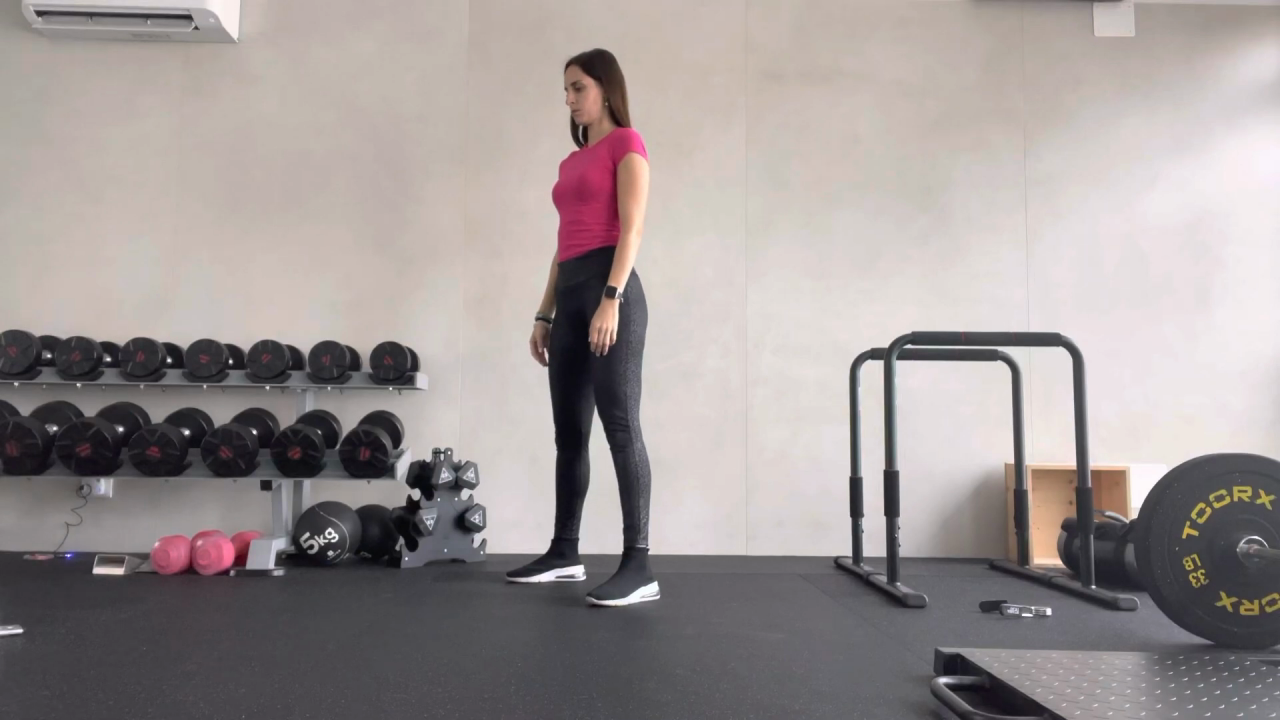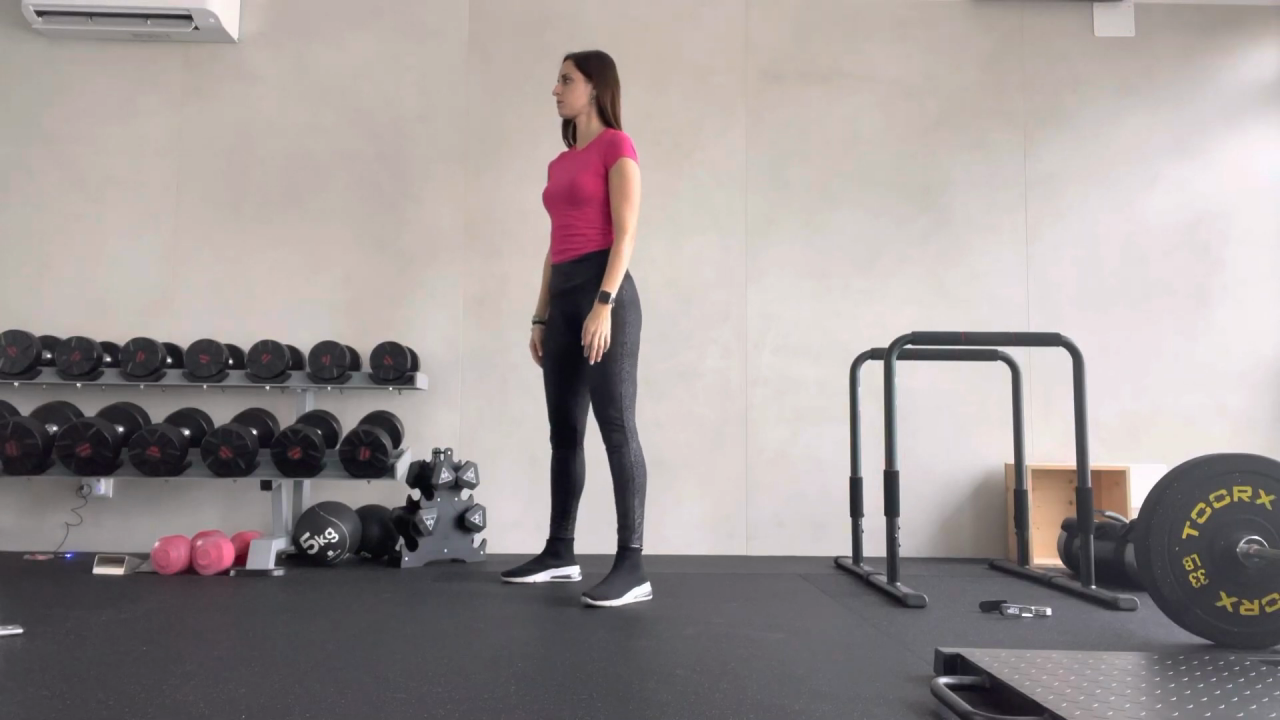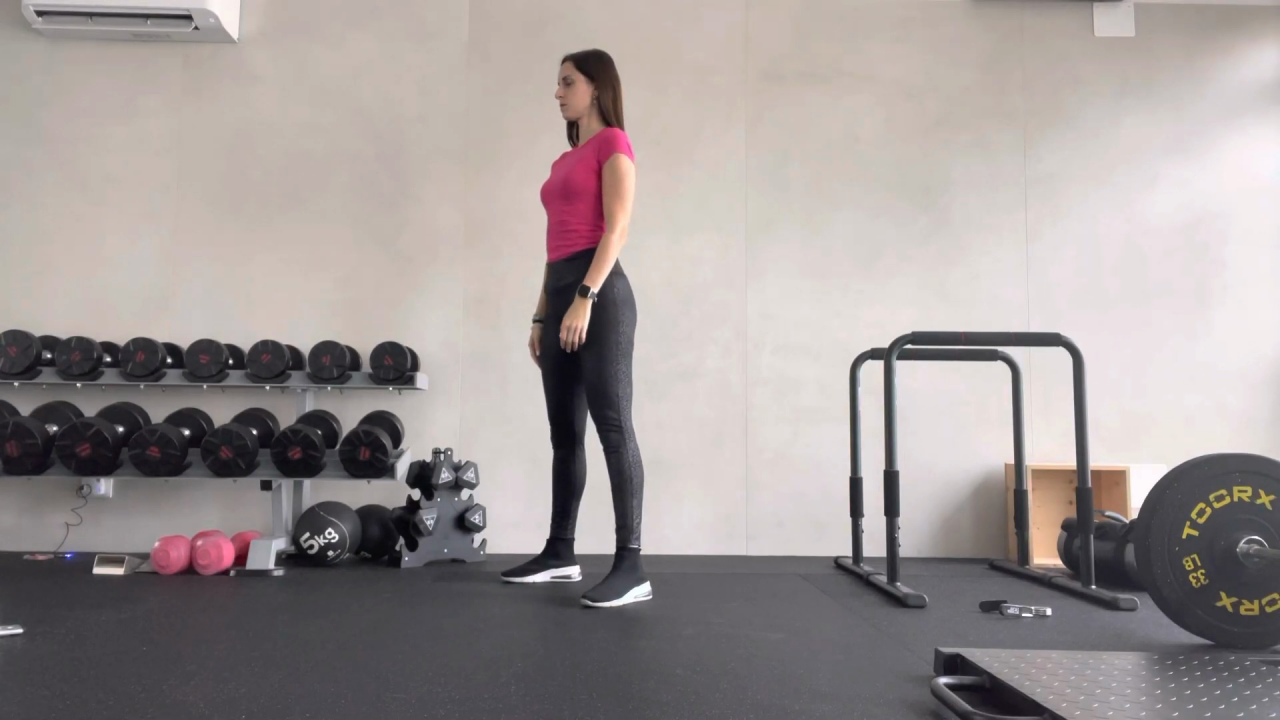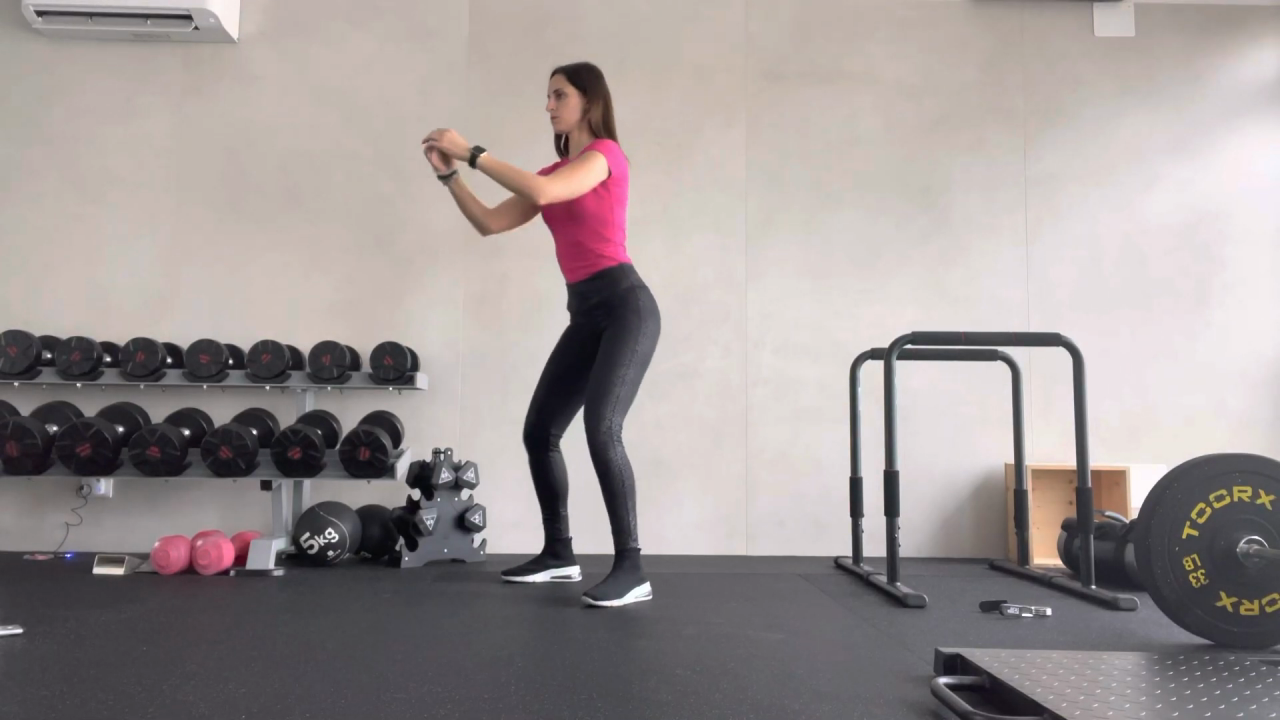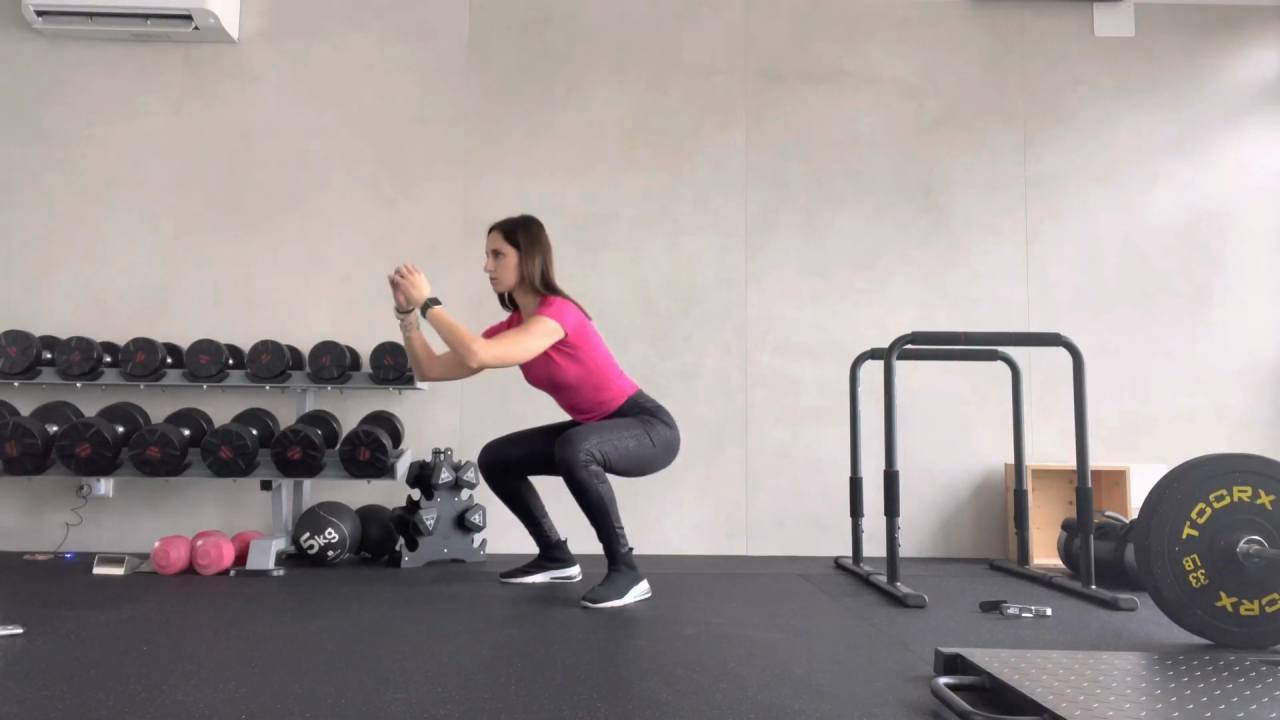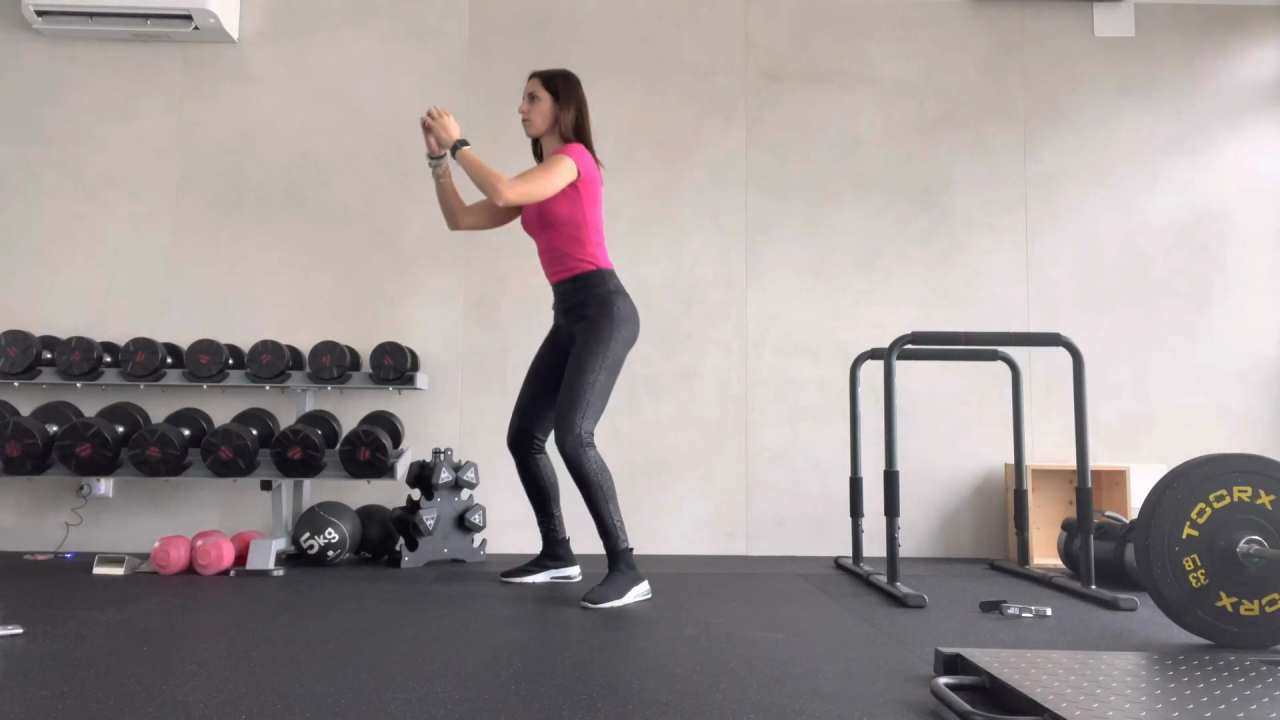
dt=0.7s
person 1, frame 1
left shoulder: (626, 143)
right shoulder: (571, 162)
left elbow: (631, 228)
left wrist: (611, 298)
right wrist: (543, 314)
left hip: (608, 288)
right hip: (570, 294)
left knee: (620, 426)
right knee: (569, 432)
left ankle: (638, 566)
right ankle: (565, 551)
person 1, frame 2
left shoulder: (616, 146)
right shoulder: (560, 162)
left elbow: (625, 232)
left wrist: (603, 305)
right wrist: (540, 316)
left hip: (604, 291)
right hip: (564, 297)
left knee: (616, 425)
right knee: (564, 430)
left ankle: (632, 565)
right ankle: (560, 550)
person 1, frame 3
left shoulder: (613, 143)
right shoulder: (565, 160)
left elbow: (616, 229)
left wrist: (584, 299)
right wrist: (541, 315)
left hip: (598, 290)
right hip: (562, 292)
left knee: (612, 426)
right knee: (564, 431)
left ankle: (631, 566)
right ankle: (560, 551)
person 1, frame 4
left shoulder: (604, 153)
right shoulder: (553, 172)
left elbow: (540, 193)
right elbow: (489, 222)
left wrist: (474, 154)
right wrist: (449, 174)
left hip: (626, 307)
right hip: (586, 316)
left knee: (601, 428)
right knee: (540, 430)
left ankle: (631, 569)
right ankle: (559, 553)
person 1, frame 5
left shoulder: (556, 314)
right shoulder: (514, 327)
left elbow: (477, 357)
right elbow: (429, 369)
left wrist: (428, 302)
right wrist: (407, 311)
left hip: (650, 427)
right hip: (598, 427)
left knee: (573, 449)
right knee: (494, 459)
left ankle: (625, 571)
right ankle: (556, 555)
person 1, frame 6
left shoulder: (574, 158)
right shoulder: (538, 178)
left elbow: (502, 192)
right elbow: (460, 218)
left wrist: (458, 143)
right wrist: (438, 158)
left hip: (601, 305)
right hip: (569, 313)
left knee: (572, 435)
right knee: (523, 438)
left ankle: (626, 570)
right ankle: (558, 554)
